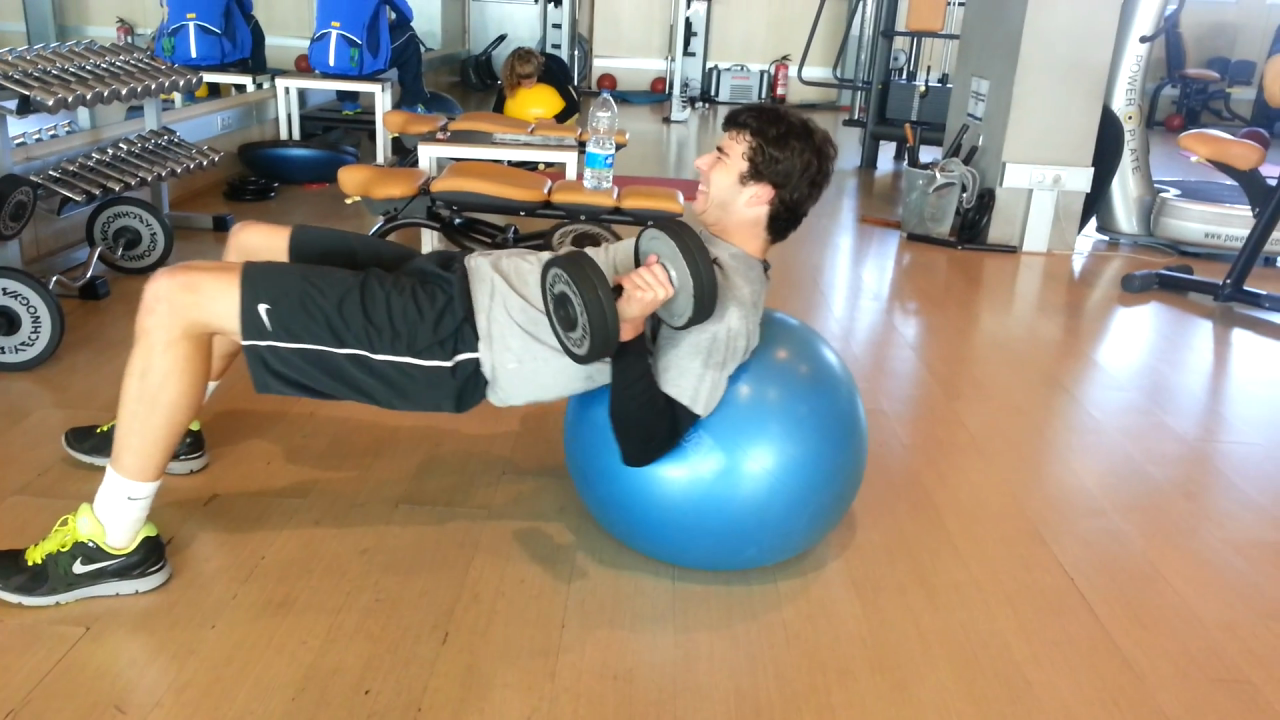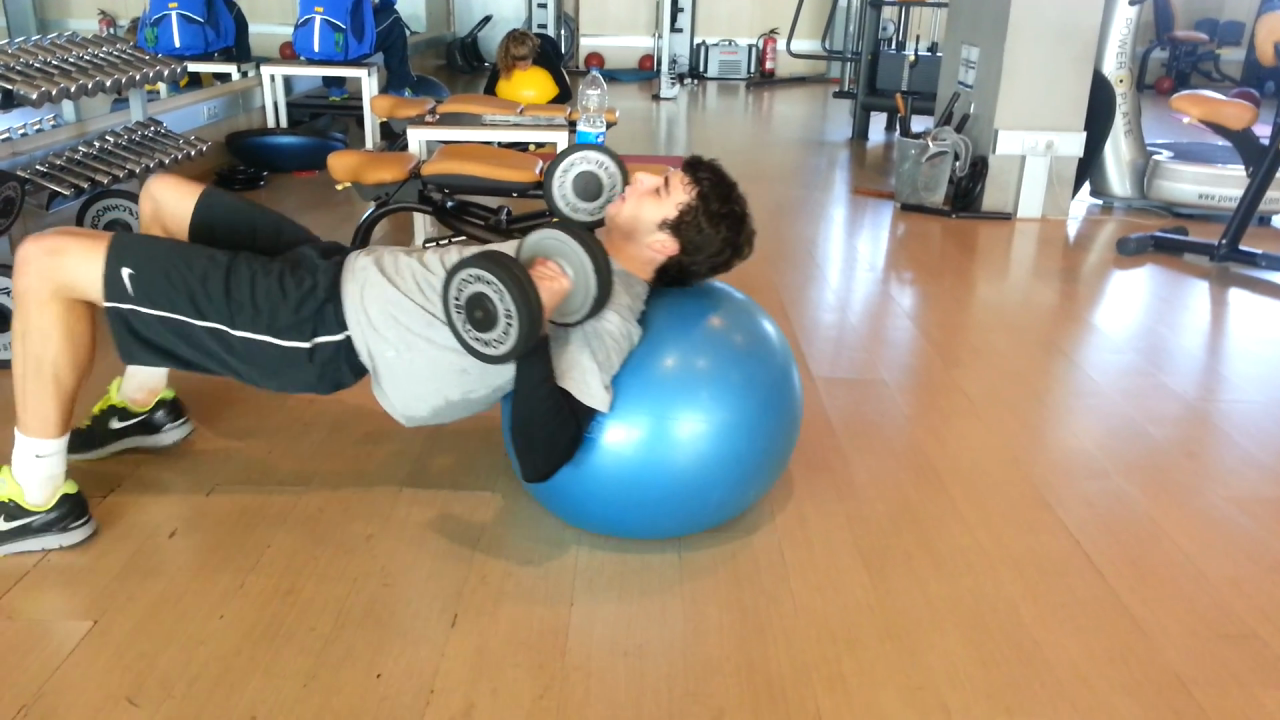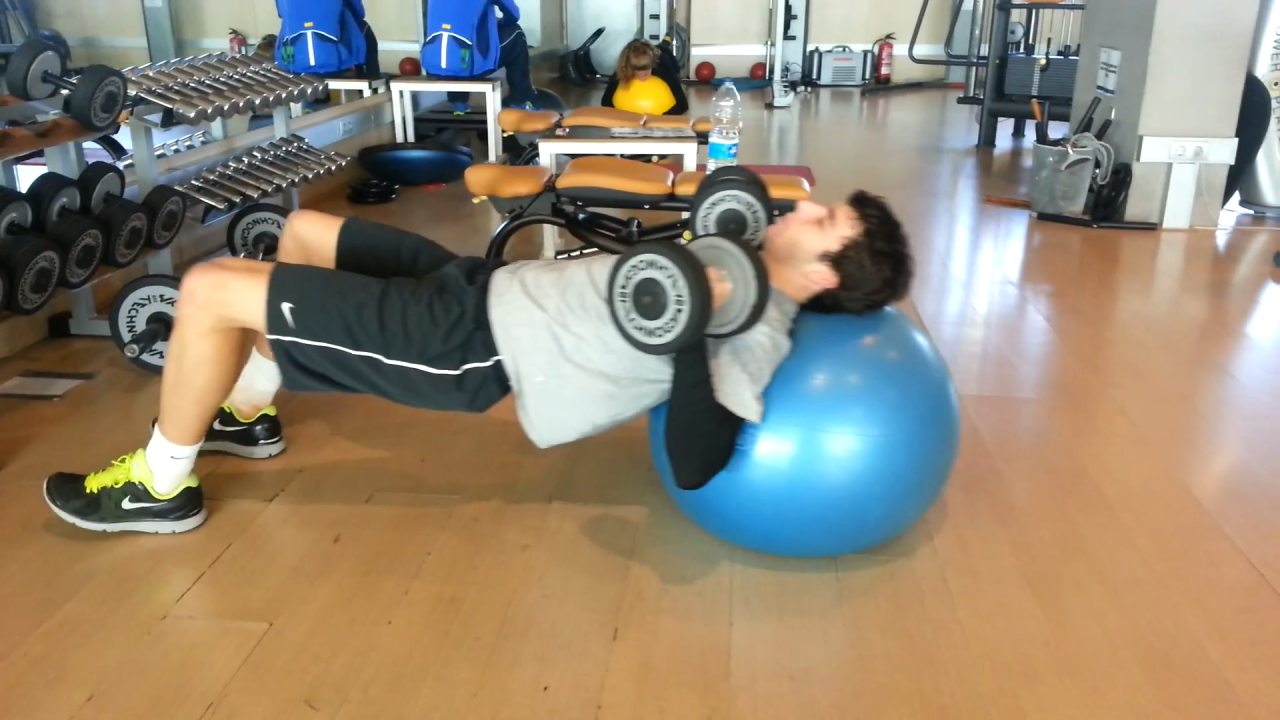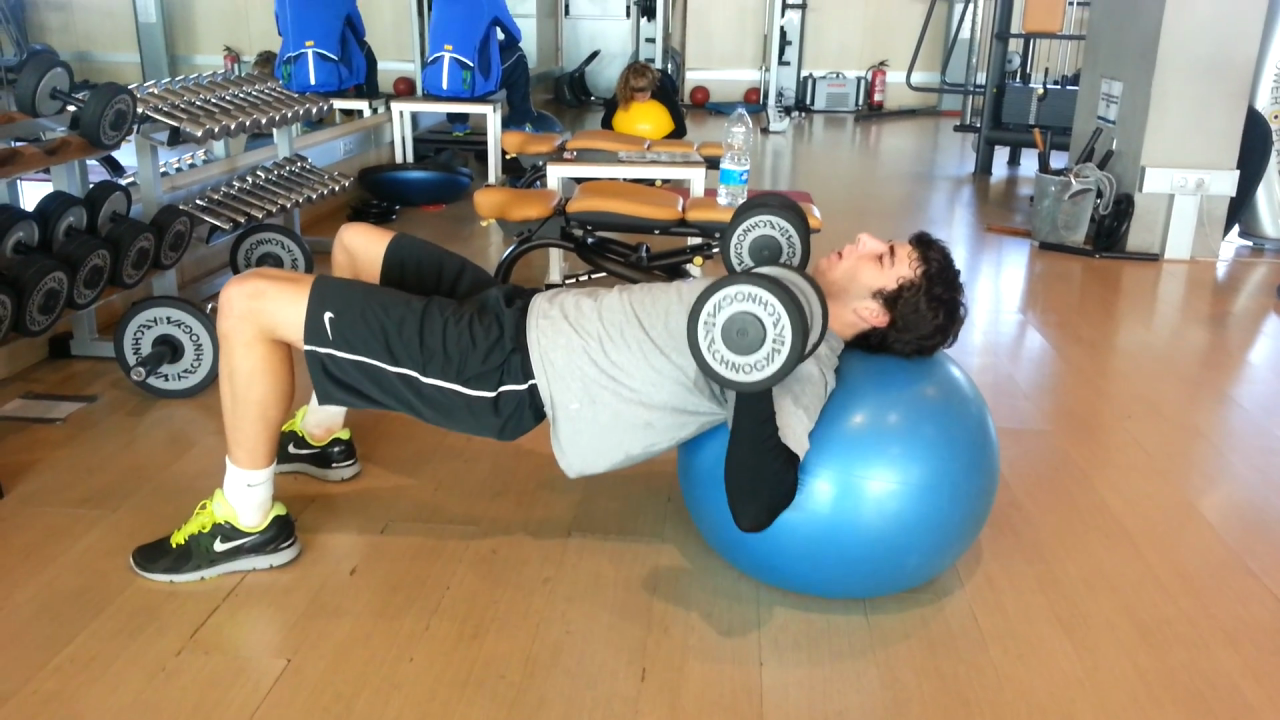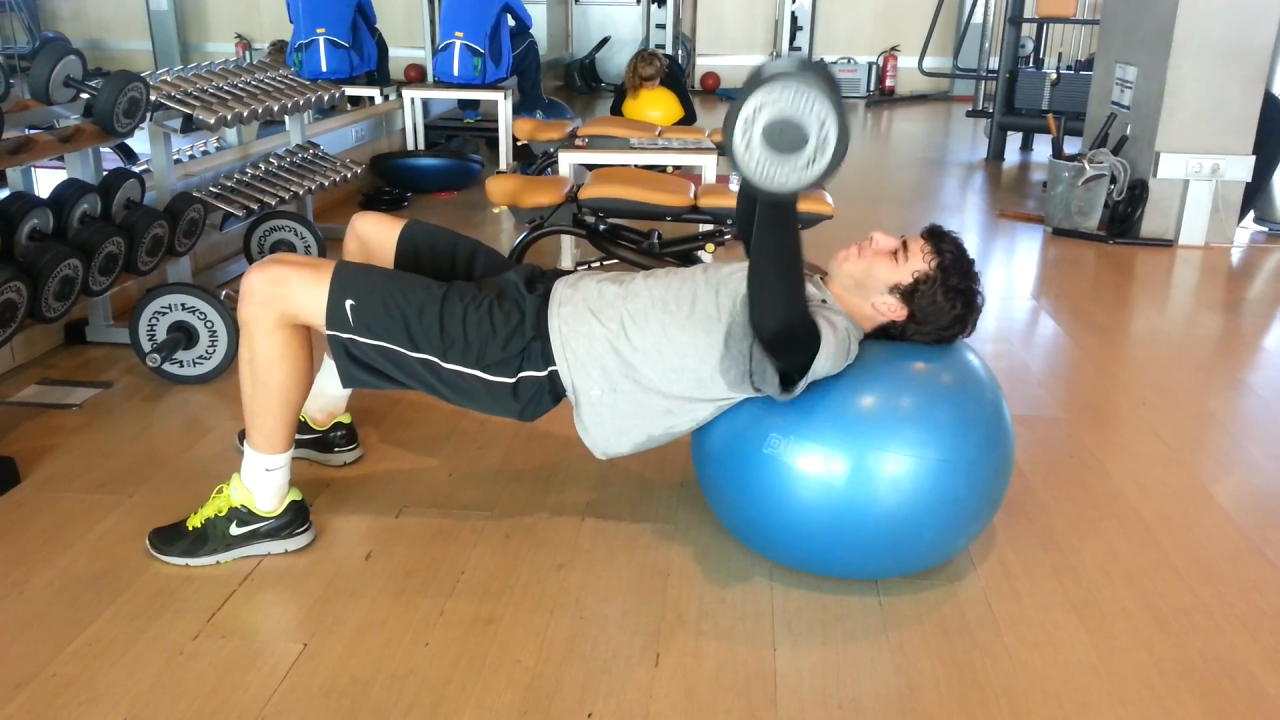
dt=1s
person 1, frame 1
left shoulder: (727, 312)
right shoulder: (709, 255)
left elbow: (643, 440)
left wrist: (628, 326)
left hip: (452, 334)
right hip: (458, 281)
left knee: (173, 297)
right knee: (248, 240)
left ankle: (116, 540)
right ankle: (169, 429)
person 1, frame 2
left shoulder: (606, 320)
right shoulder: (597, 264)
left elbow: (540, 456)
left wrist: (531, 323)
left hip: (325, 323)
right hip: (343, 273)
right knee: (164, 195)
right ankle: (141, 406)
person 1, frame 3
left shoulder: (757, 337)
left elbow: (695, 462)
left wrist: (694, 330)
right wrist: (707, 262)
left hip: (472, 339)
right hip: (491, 287)
left knee: (213, 289)
right knee: (302, 232)
left ankle: (160, 483)
right ankle: (246, 413)
person 1, frame 4
left shoulder: (802, 368)
left elbow: (753, 506)
left hip: (510, 366)
right hip: (528, 315)
left knee: (248, 301)
right knee: (356, 240)
left ankle: (248, 521)
right ankle: (320, 435)
person 1, frame 5
left shoulder: (817, 348)
right shoulder: (821, 299)
left elbow: (770, 319)
left hip: (532, 357)
right hip: (551, 303)
left knee: (273, 289)
right knee: (367, 232)
left ankle: (263, 503)
right ankle: (321, 420)
